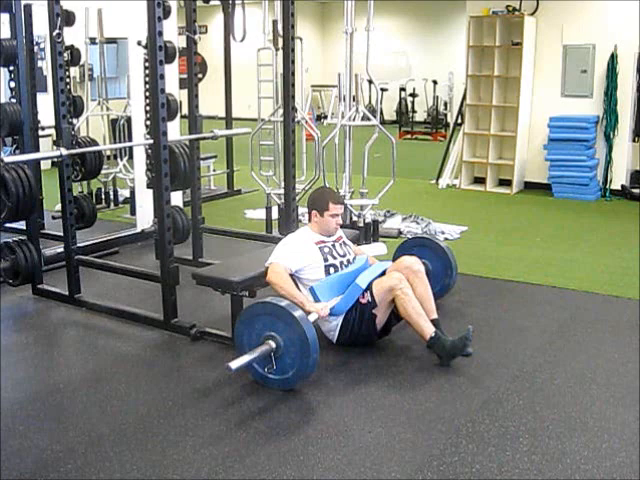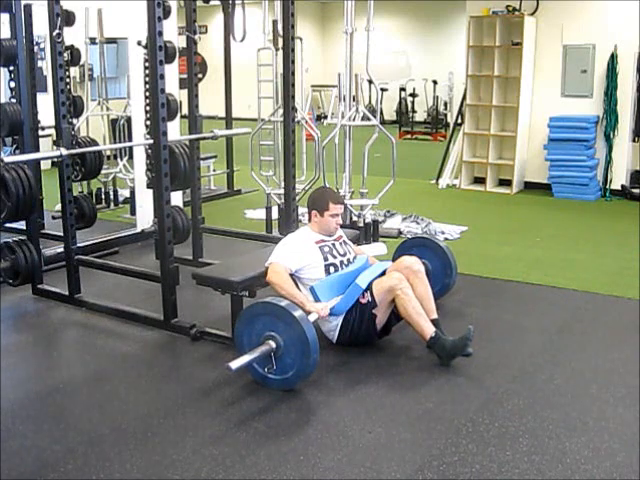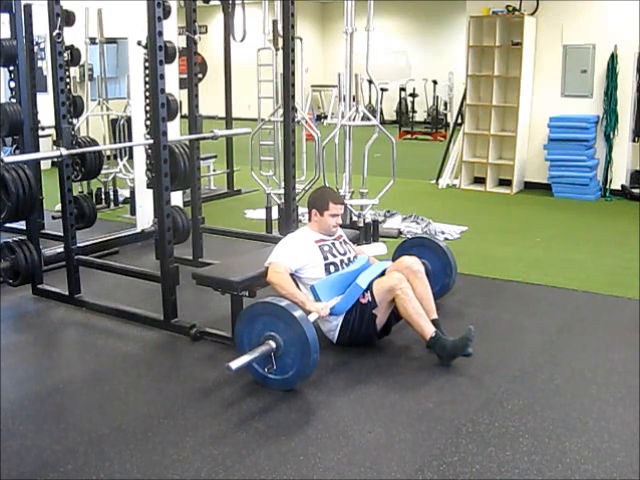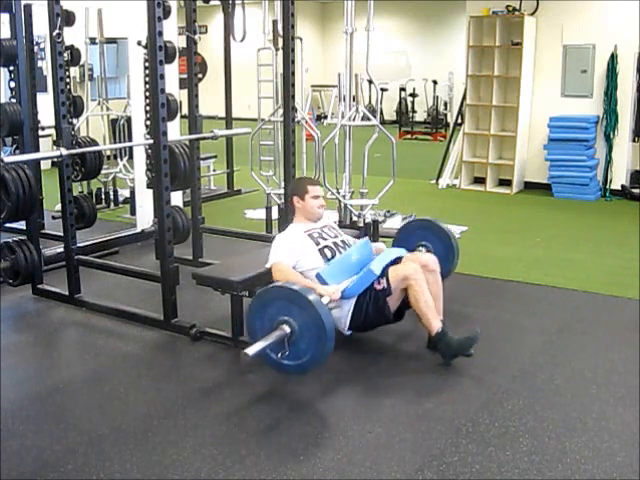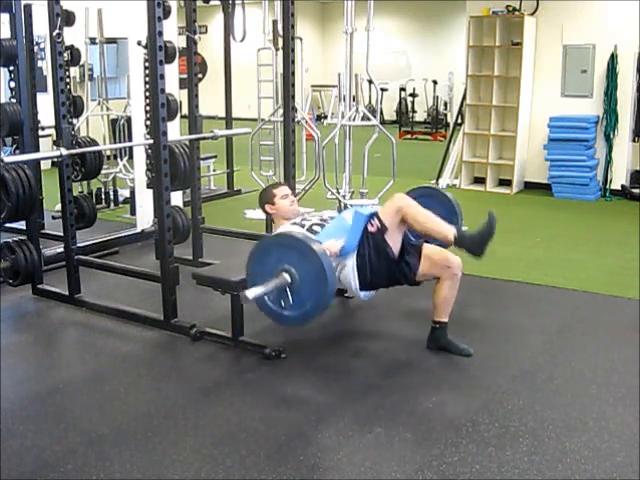
dt=0.5s
person 1, frame 1
left shoulder: (335, 234)
right shoulder: (296, 244)
left elbow: (356, 253)
right elbow: (274, 275)
left wrist: (387, 269)
right wrist: (308, 305)
left hip: (365, 302)
right hip: (343, 322)
left knee: (410, 264)
right knee: (395, 282)
left ankle: (438, 333)
right ankle: (440, 345)
person 1, frame 2
left shoulder: (335, 233)
right shoulder: (296, 244)
left elbow: (356, 253)
right elbow: (274, 275)
left wrist: (386, 269)
right wrist: (308, 305)
left hip: (365, 302)
right hip: (343, 322)
left knee: (410, 264)
right knee: (396, 282)
left ankle: (438, 333)
right ankle: (439, 345)
person 1, frame 3
left shoulder: (335, 233)
right shoulder: (296, 243)
left elbow: (355, 252)
right elbow: (274, 275)
left wrist: (385, 269)
right wrist: (308, 304)
left hip: (365, 301)
right hip: (344, 321)
left knee: (409, 263)
right knee: (396, 282)
left ankle: (438, 334)
right ankle: (440, 345)
person 1, frame 4
left shoulder: (326, 224)
right shoulder: (287, 240)
left elbow: (355, 245)
right elbow: (279, 273)
left wrist: (381, 250)
right wrist: (319, 289)
left hip: (370, 285)
right hip: (351, 307)
left knee: (428, 261)
right knee: (410, 271)
left ankle: (438, 334)
right ankle: (443, 341)
person 1, frame 5
left shoulder: (317, 216)
left wrist: (398, 220)
right wrist: (319, 248)
left hip: (386, 255)
right hip: (359, 265)
left knee: (451, 265)
right knee: (399, 201)
left ankle: (438, 335)
right ankle: (465, 240)
